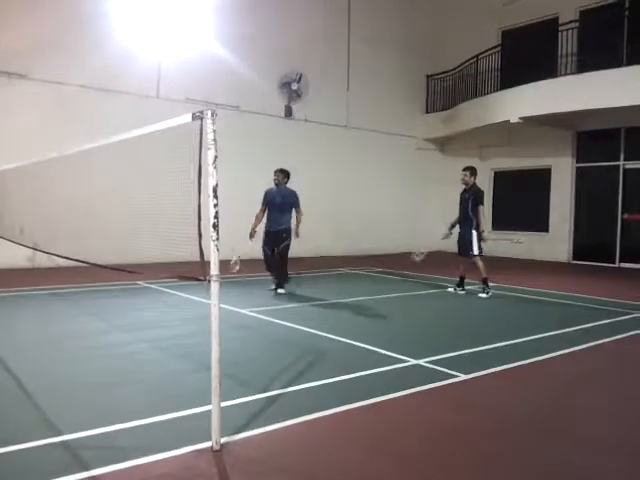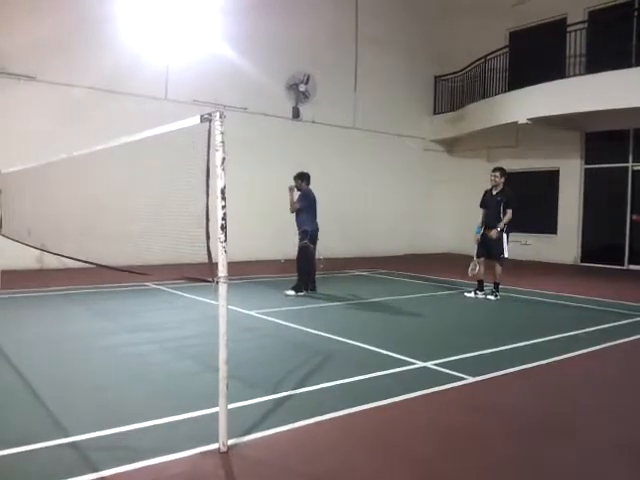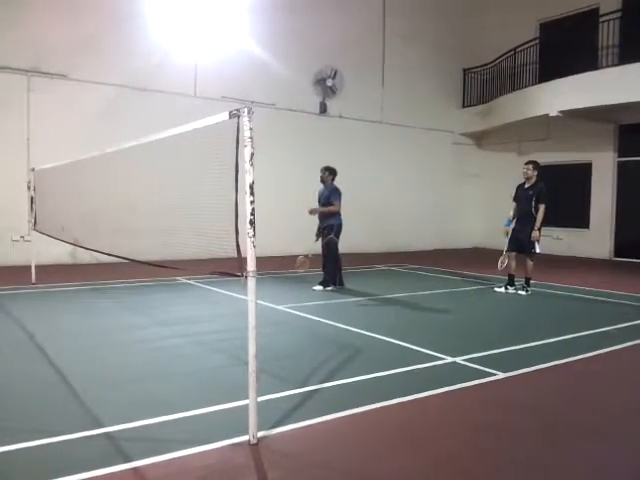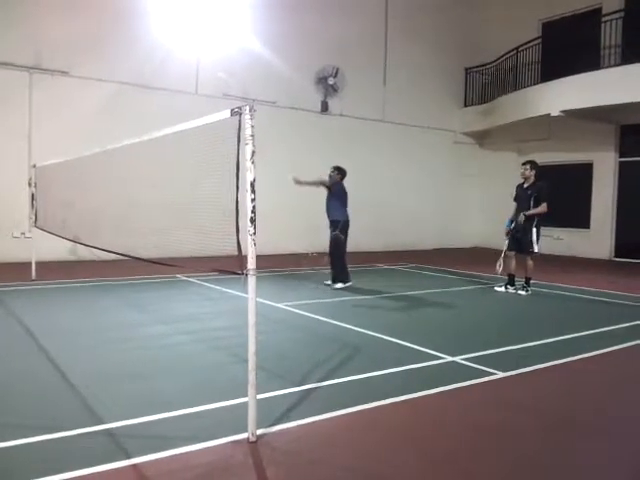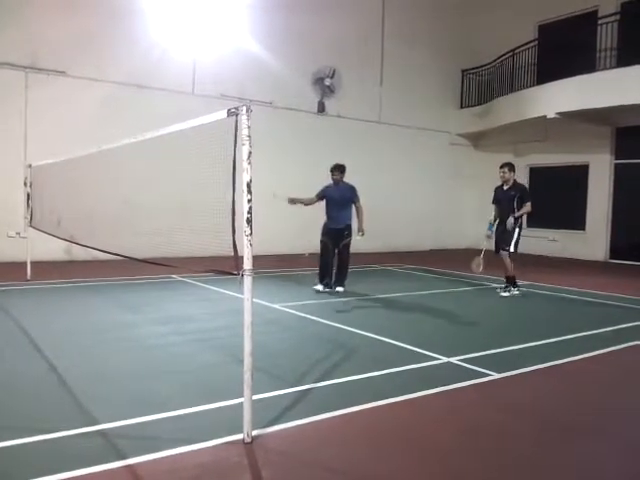
dt=1s
person 1, frame 1
left shoulder: (477, 191)
right shoulder: (464, 192)
left elbow: (481, 212)
left wrist: (482, 231)
right wrist: (451, 227)
left hip: (472, 230)
right hip: (464, 229)
left knee: (475, 257)
right knee: (463, 257)
left ankle: (486, 286)
right ankle: (460, 285)
person 1, frame 2
left shoulder: (507, 194)
right shoulder: (487, 193)
left elbow: (509, 215)
left wrist: (497, 229)
right wrist: (478, 231)
left hip: (499, 233)
right hip: (485, 233)
left knee: (497, 261)
right knee: (480, 260)
left ankle: (496, 291)
right ankle: (480, 289)
person 1, frame 3
left shoulder: (540, 188)
right shoulder: (520, 187)
left elbow: (541, 210)
left wrist: (536, 229)
right wrist: (508, 223)
left hip: (530, 229)
right hip: (517, 227)
left knee: (529, 257)
right knee: (511, 254)
left ankle: (527, 286)
right ankle: (510, 284)
person 1, frame 4
left shoulder: (539, 187)
right shoulder: (519, 187)
left elbow: (544, 208)
left wrist: (526, 214)
right wrist: (509, 224)
left hip: (530, 227)
right hip: (517, 226)
left knee: (528, 256)
right knee: (510, 253)
left ankle: (527, 285)
right ankle: (510, 284)
person 1, frame 5
left shoulder: (520, 188)
right shoulder: (498, 189)
left elbow: (528, 207)
left wrist: (514, 216)
right wrist: (490, 227)
left hip: (513, 227)
right hip: (501, 227)
left knee: (505, 253)
right knee: (505, 256)
left ankle: (509, 284)
right ankle: (513, 285)
person 2, frame 1
left shoulder: (291, 194)
right shoulder: (269, 192)
left elbow: (298, 212)
right elbow: (261, 212)
left wrist: (297, 227)
right wrist: (254, 227)
left hip: (284, 231)
right hip: (269, 231)
left knee: (282, 259)
right knee: (268, 258)
left ankle: (280, 285)
right ankle: (281, 279)
person 2, frame 2
left shoulder: (305, 194)
right shoulder: (307, 194)
left elbow: (292, 209)
left wrist: (291, 193)
left hip: (307, 231)
right hip: (308, 231)
left knee: (302, 260)
right knee: (308, 260)
left ankle: (299, 288)
right ankle: (310, 286)
person 2, frame 3
left shoulder: (334, 190)
right shoulder: (322, 191)
left elbow: (336, 208)
left wrist: (318, 209)
right wrist: (319, 228)
left hip: (333, 226)
right hip: (326, 226)
left knee: (329, 255)
right knee: (332, 255)
left ankle: (327, 283)
right ankle: (337, 281)
person 2, frame 4
left shoulder: (337, 185)
right shoulder: (335, 188)
left elbow: (321, 182)
left wrist: (302, 182)
left hip: (340, 223)
right hip: (337, 223)
left knee: (336, 251)
right knee: (336, 252)
left ankle: (344, 279)
right ankle: (336, 279)
person 2, frame 5
left shoulder: (350, 189)
right shoulder: (327, 189)
left elbow: (358, 206)
right elbow: (312, 200)
left wrist: (360, 225)
right wrist: (297, 200)
left hip: (344, 228)
right hip: (329, 227)
left knee: (343, 257)
right knee: (326, 255)
left ankle: (339, 283)
right ankle: (324, 283)
